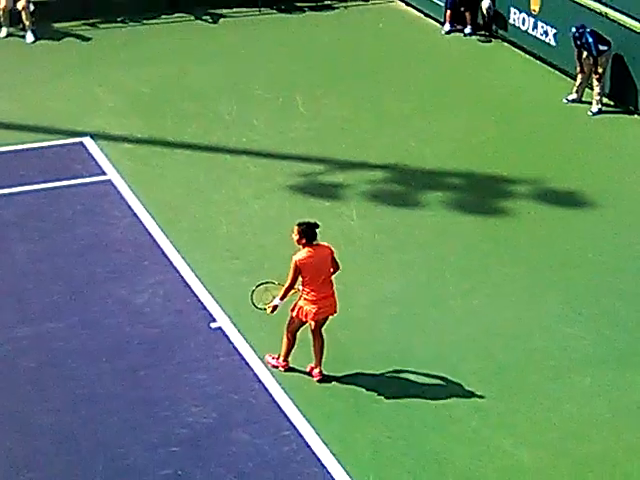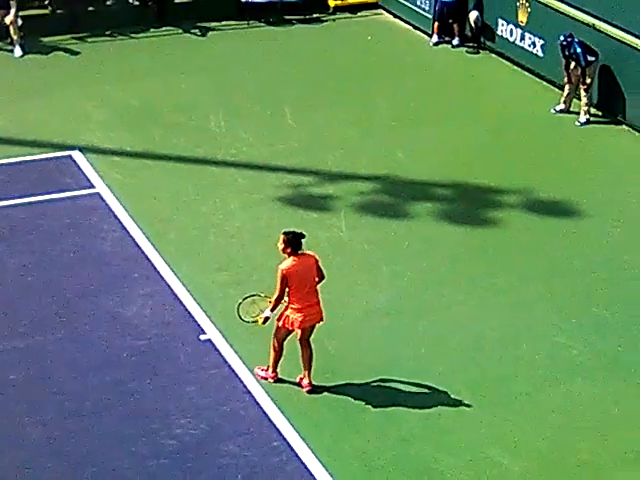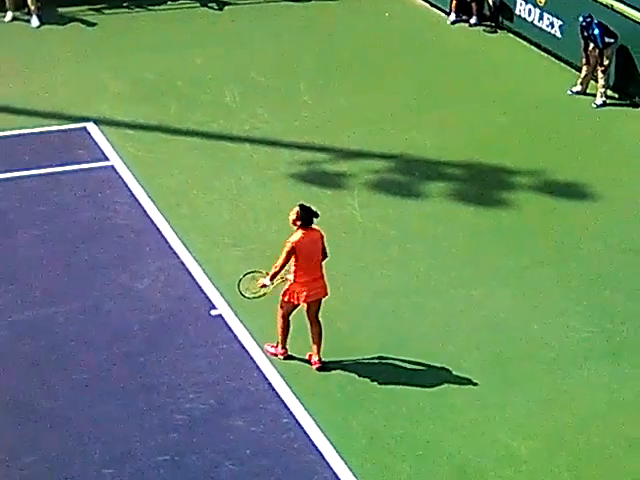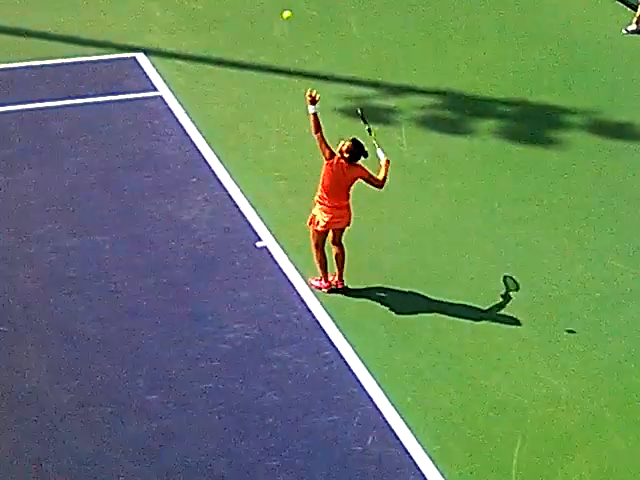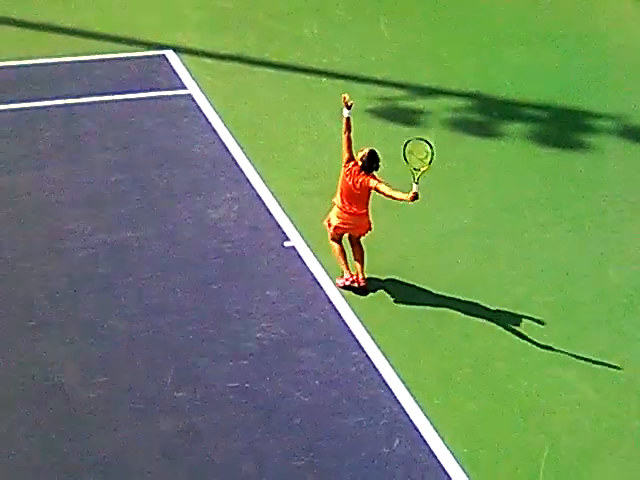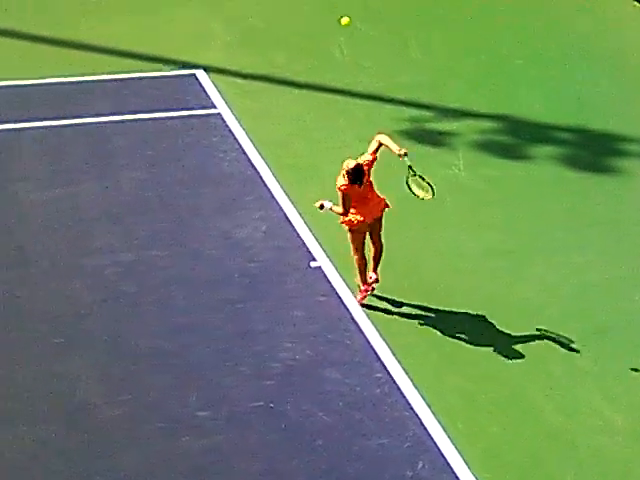
dt=0.4s
person 1, frame 1
left shoulder: (298, 259)
right shoulder: (327, 249)
left elbow: (290, 285)
right elbow: (336, 268)
left wrist: (277, 301)
left hip: (310, 303)
right hip: (328, 301)
left knee: (291, 330)
right knee: (317, 332)
left ankle: (282, 361)
right ankle: (317, 369)
person 1, frame 2
left shoulder: (284, 268)
right shoulder: (311, 257)
left elbow: (279, 296)
right elbow: (321, 277)
left wrist: (268, 313)
left hip: (296, 312)
right hip: (313, 309)
left knee: (277, 340)
right knee: (305, 342)
left ankle: (272, 372)
right ankle: (307, 380)
person 1, frame 3
left shoulder: (294, 241)
right shoulder: (318, 233)
left elbow: (280, 265)
left wrist: (267, 280)
left hip: (300, 287)
right hip: (318, 284)
left knee: (283, 314)
right knee: (314, 319)
left ankle: (281, 348)
right ankle: (316, 356)
person 1, frame 4
left shoulder: (332, 160)
right shoulder: (358, 170)
left elbow: (317, 134)
right elbow: (380, 183)
left wrist: (312, 108)
right wrist: (385, 165)
left hip: (324, 213)
right hip: (342, 214)
left knee: (317, 245)
right knee: (336, 243)
left ankle: (324, 281)
right ankle: (338, 279)
person 1, frame 5
left shoulder: (349, 166)
right shoulder: (370, 181)
left elbow: (347, 135)
right elbow: (388, 191)
left wrist: (347, 112)
right wrist: (408, 197)
left hip: (340, 217)
right hip: (359, 221)
left knee: (335, 240)
right knee: (355, 242)
left ankle: (348, 275)
right ankle: (360, 277)
person 1, frame 6
left shoulder: (344, 187)
right shoulder: (365, 163)
left elbow: (344, 211)
right elbow: (379, 138)
left wrist: (327, 205)
right wrist: (396, 148)
left hip: (359, 216)
right hip: (376, 208)
left knee: (358, 251)
right knee: (376, 240)
left ankle: (364, 289)
right ankle: (373, 275)
